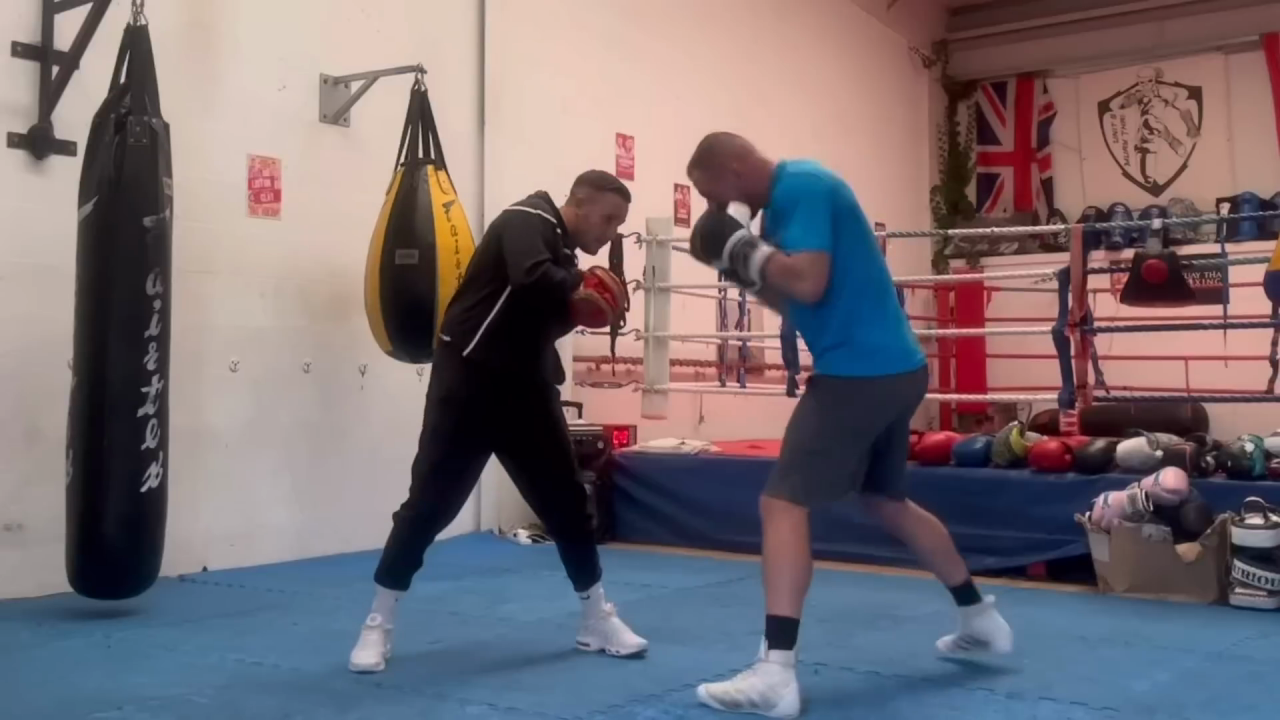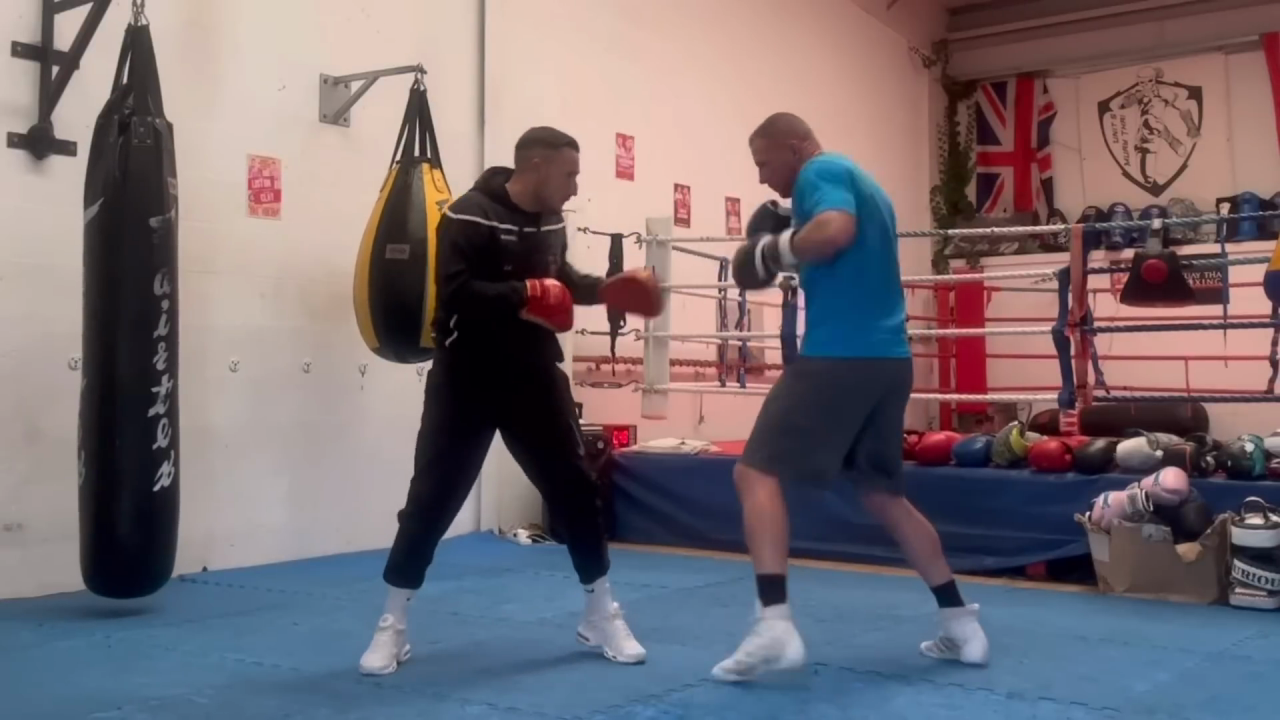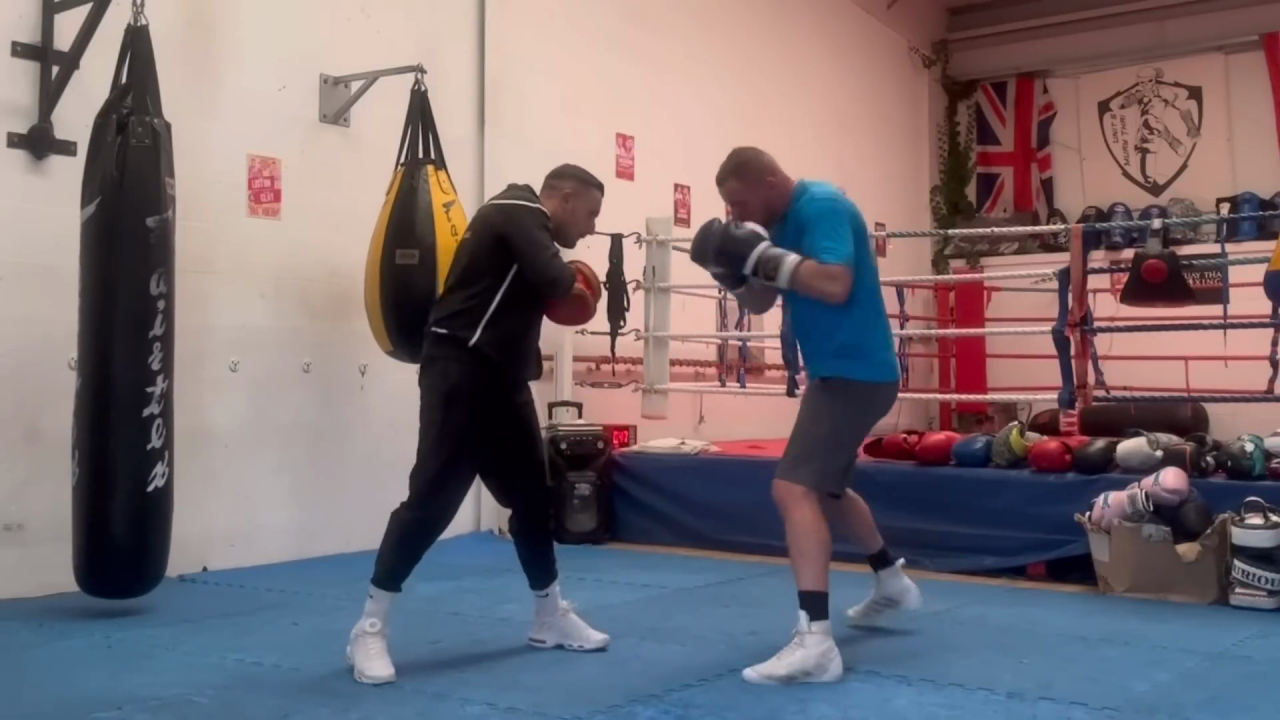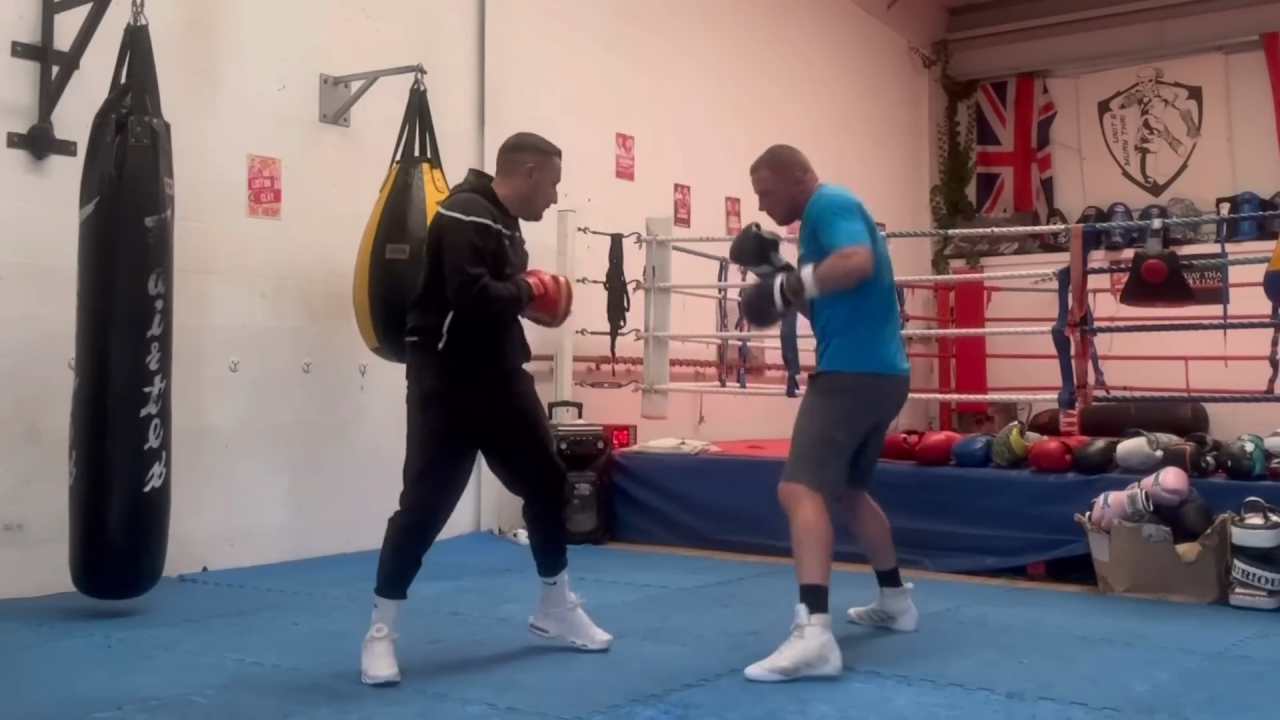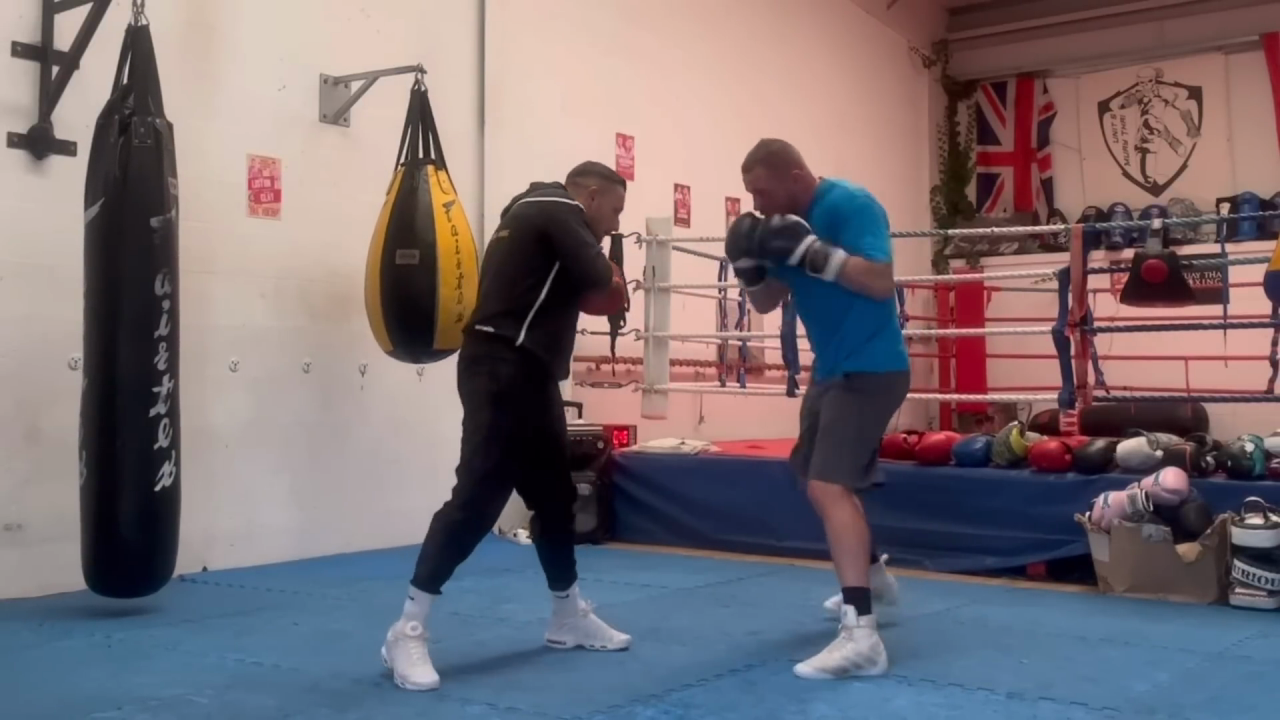
dt=1s
person 1, frame 1
left shoulder: (803, 187)
right shoulder: (778, 201)
left elbow: (806, 282)
right elbow: (781, 295)
left wrist: (743, 240)
right wrist: (731, 256)
left hip: (860, 373)
right hip: (896, 368)
left knee: (782, 502)
right knee: (887, 501)
left ankle: (775, 671)
right ankle: (980, 618)
person 1, frame 2
left shoulder: (822, 175)
right shoulder: (863, 186)
left elbow: (835, 231)
left wrist: (776, 248)
right wrist: (782, 256)
left hip: (838, 358)
right hip: (887, 357)
left knee: (756, 473)
right knee: (884, 494)
left ankle: (773, 624)
right ankle: (960, 623)
person 1, frame 3
left shoulder: (824, 206)
right shoulder: (767, 226)
left elbow: (836, 288)
right elbow: (756, 303)
left wrist: (766, 258)
right wrist: (727, 264)
left hip: (858, 374)
right hip: (833, 374)
left knee: (794, 488)
right knee: (827, 485)
left ankle: (815, 641)
right ankle: (890, 579)
person 1, frame 4
left shoulder: (832, 206)
right shoulder: (818, 219)
left elbow: (858, 261)
right elbow: (823, 295)
left wrist: (786, 290)
right wrist: (778, 280)
left hip: (853, 372)
right hip: (880, 372)
left knee: (799, 488)
right knee: (848, 488)
left ankle: (813, 633)
right ankle: (895, 599)
person 1, frame 5
left shoulder: (852, 203)
right shoulder: (778, 223)
left elbow: (881, 282)
right elbow: (763, 302)
left wrist: (810, 251)
right wrist: (750, 264)
left hip: (872, 369)
right hip: (829, 372)
left knee: (826, 487)
right knee: (824, 478)
left ankle: (861, 634)
right ankle: (873, 577)
person 2, frame 1
left shoulder: (562, 252)
right shoulder: (526, 221)
right elbow: (532, 283)
left wrist: (577, 306)
right wrist: (578, 287)
left hip: (527, 389)
right hip: (470, 381)
left knee: (566, 500)
right knee: (431, 501)
left ankle: (597, 619)
right ankle: (378, 625)
person 2, frame 2
left shoulder: (548, 221)
right shoulder: (470, 216)
right elbow: (453, 293)
left wrist: (611, 289)
right wrist: (524, 295)
left hip: (535, 373)
right hip: (466, 376)
left knee: (575, 489)
right knee: (432, 501)
left ankle: (602, 616)
right ankle: (391, 628)
person 2, frame 3
left shoulder: (525, 229)
right shoulder: (518, 213)
right elbow: (549, 276)
left wrist: (564, 290)
right wrist: (572, 281)
left hip: (502, 379)
right hip: (460, 372)
left knee: (532, 496)
right knee: (433, 498)
left ankle: (551, 616)
right ankle: (370, 629)
person 2, frame 4
left shoulder: (503, 220)
right shoulder: (464, 216)
right elbow: (470, 296)
left wrist: (532, 296)
right wrist: (527, 291)
left hip: (500, 374)
right hip: (446, 379)
left knee: (546, 483)
right knee: (425, 503)
left ankle: (556, 608)
right ankle: (380, 632)
person 2, frame 5
left shoulder: (536, 220)
right shoulder: (555, 209)
right elbow: (596, 276)
left wrist: (596, 286)
right wrist: (608, 278)
left hip: (528, 376)
right hip: (502, 373)
left knee: (554, 496)
right knee: (477, 499)
left ankle: (569, 616)
right ankle: (408, 632)
